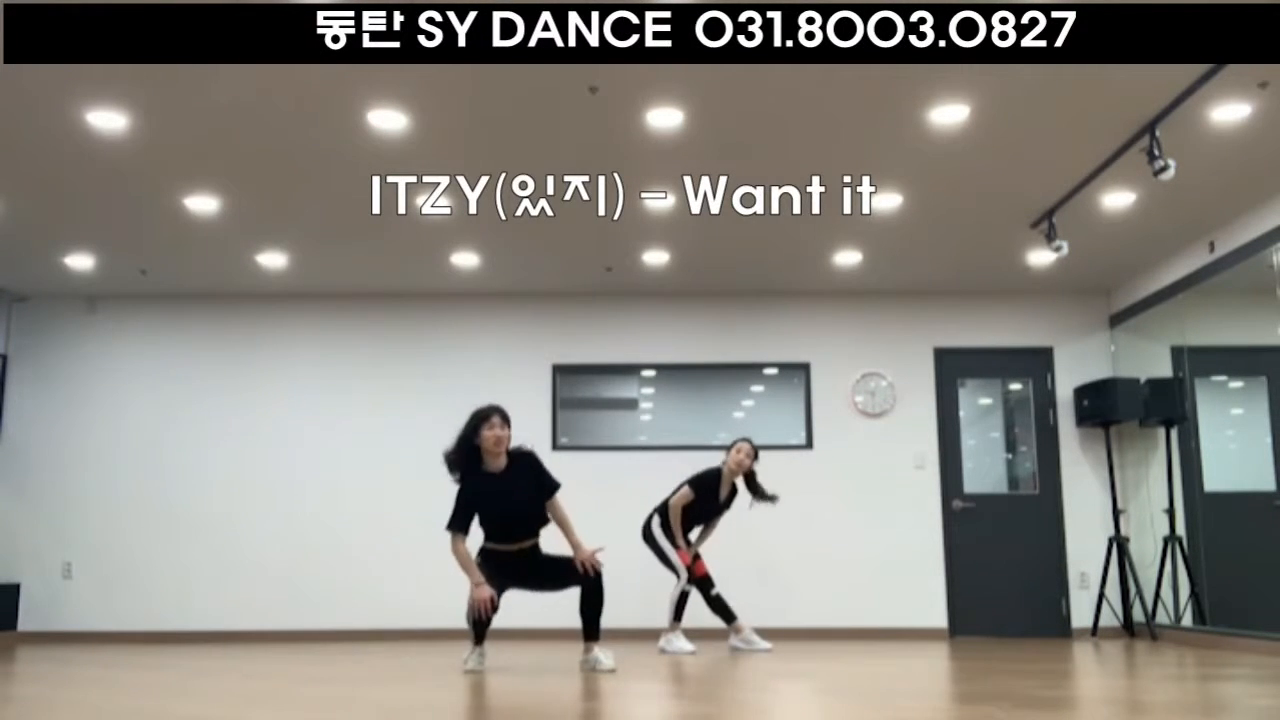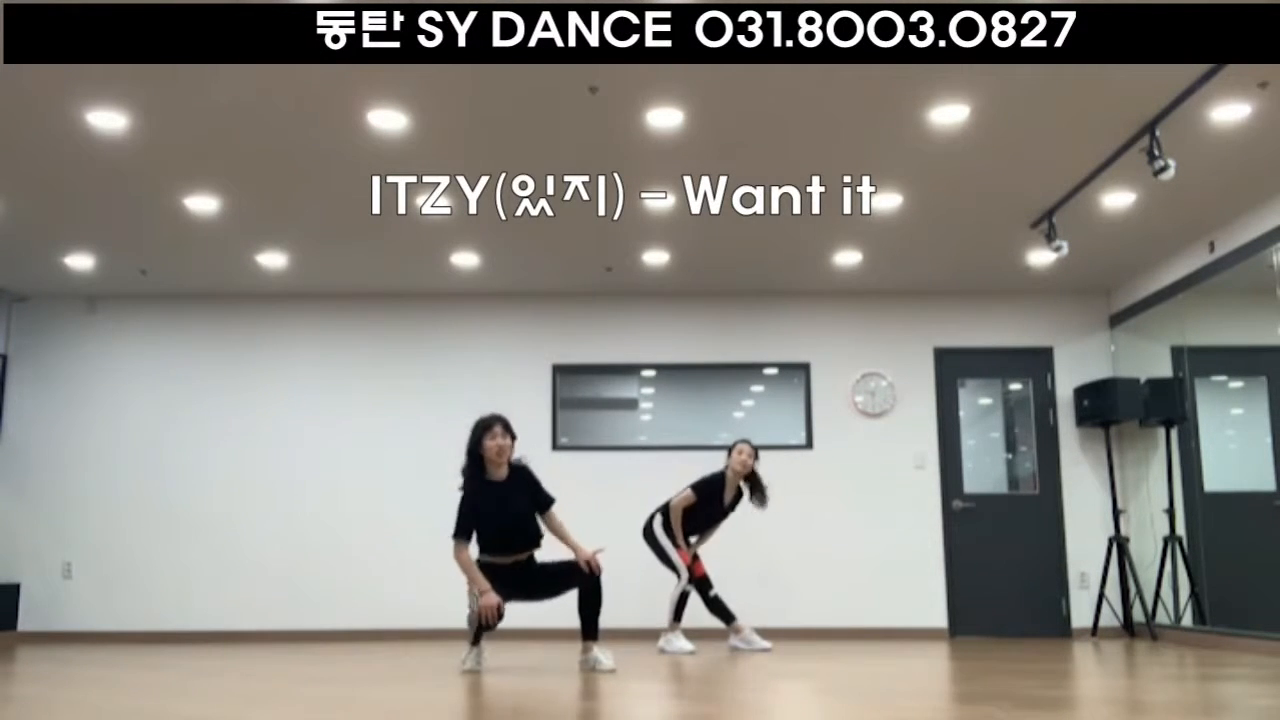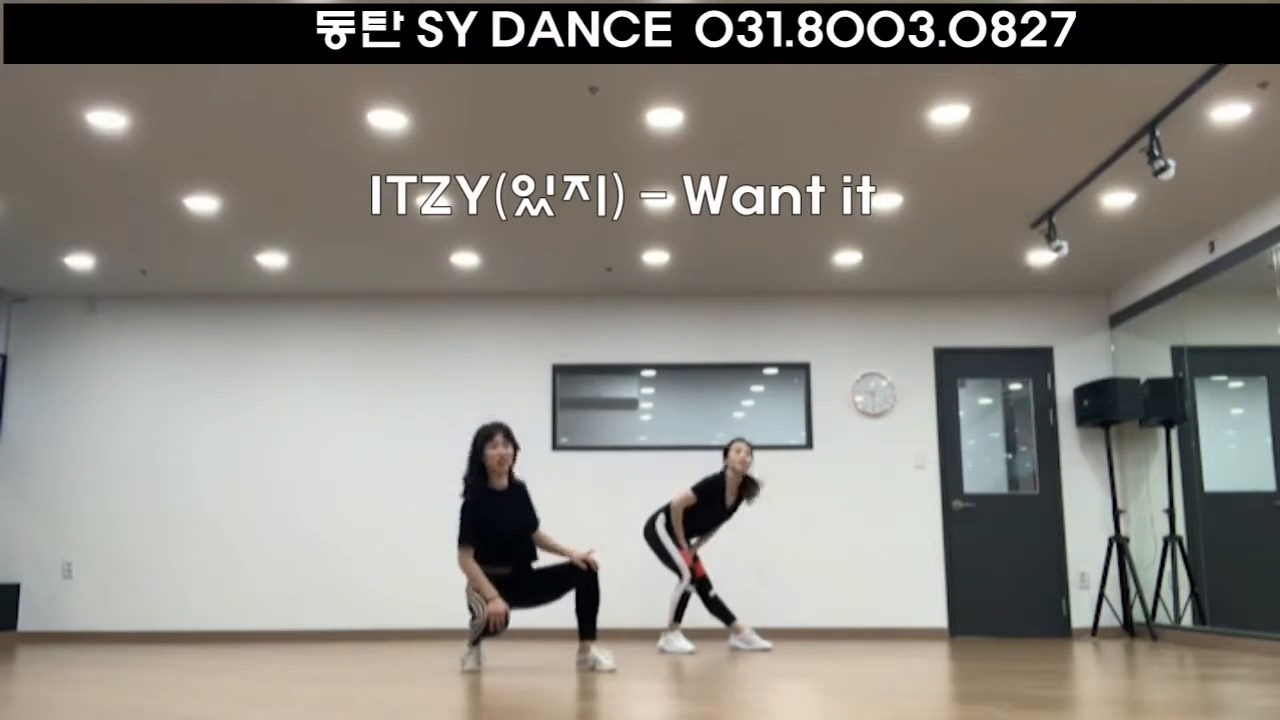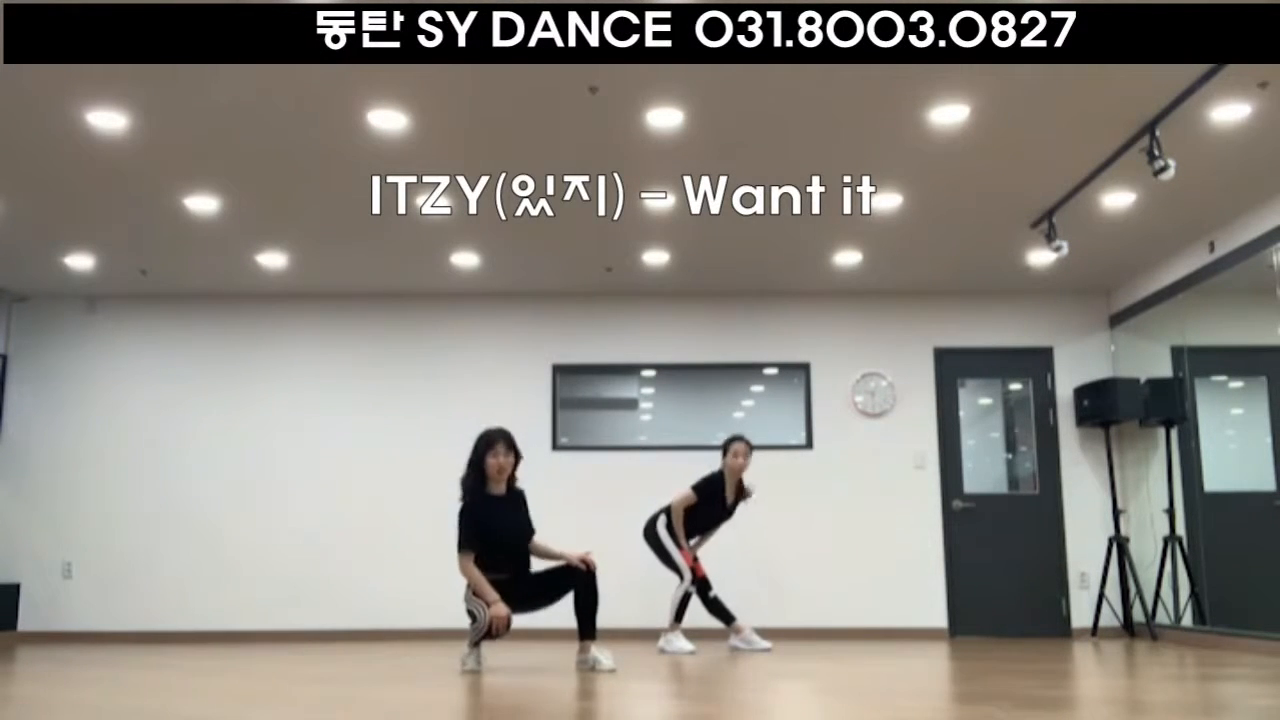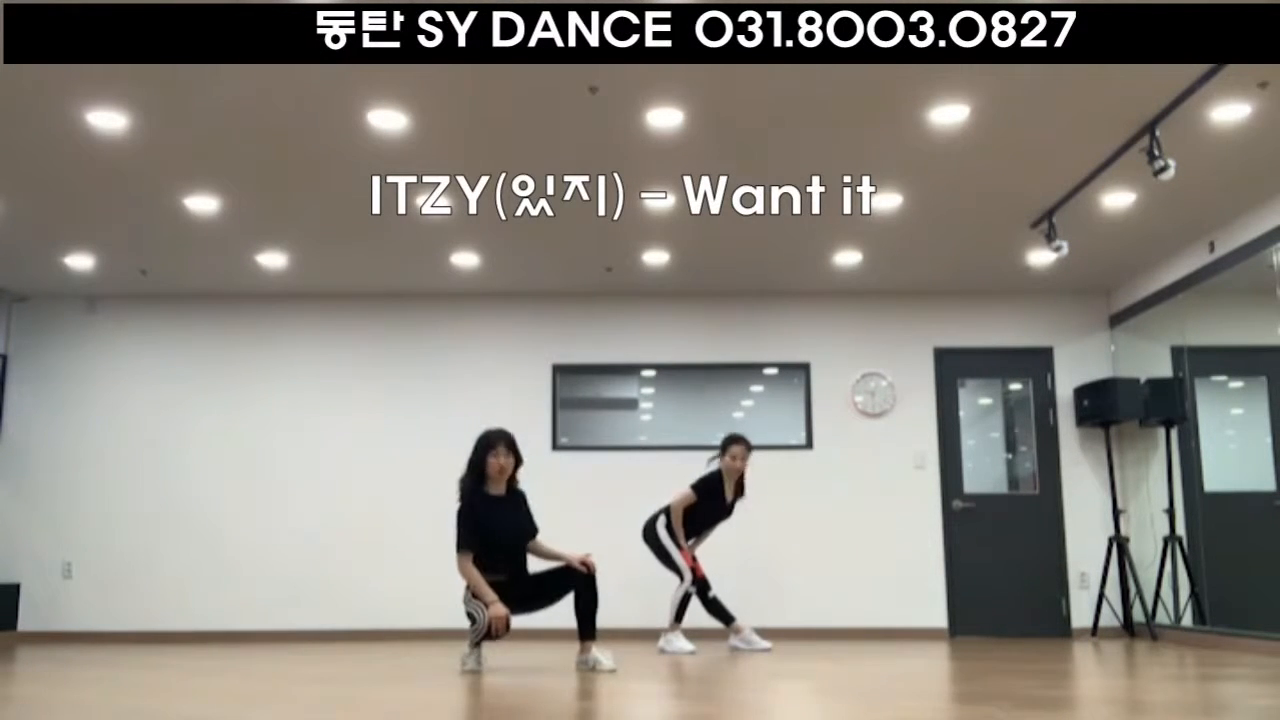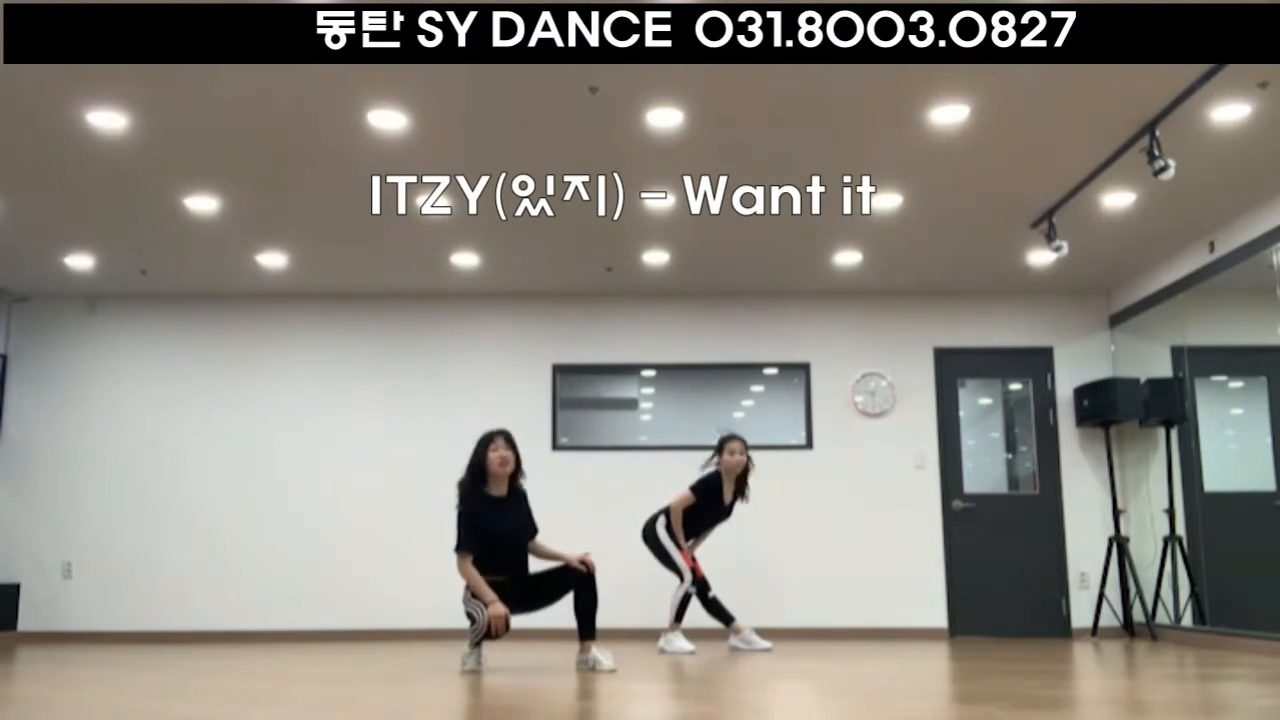
dt=0.1s
person 1, frame 1
left shoulder: (526, 462)
right shoulder: (472, 483)
left elbow: (552, 504)
right elbow: (457, 542)
left wrist: (579, 546)
right wrist: (478, 583)
left hip: (531, 559)
right hip: (494, 563)
left knee: (590, 571)
right knee: (483, 602)
left ankle: (590, 651)
right ankle: (477, 648)
person 1, frame 2
left shoulder: (523, 476)
right shoulder: (474, 492)
left elbow: (548, 516)
right elbow: (460, 550)
left wrist: (578, 549)
right wrist: (484, 590)
left hip: (528, 571)
right hip: (493, 573)
left knee: (588, 572)
right knee: (488, 608)
left ankle: (589, 651)
right ankle: (475, 648)
person 1, frame 3
left shoulder: (519, 490)
right shoulder: (475, 500)
left elbow: (534, 535)
right elbow: (465, 558)
left wrist: (570, 553)
right wrist: (492, 597)
left hip: (524, 581)
right hip: (489, 583)
left knee: (585, 570)
right knee: (494, 617)
left ankle: (587, 651)
right ankle: (473, 647)
person 1, frame 4
left shoulder: (517, 497)
right shoulder: (473, 506)
right elbow: (465, 563)
left wrist: (567, 555)
right wrist: (494, 601)
left hip: (522, 585)
right hip: (487, 588)
left knee: (583, 571)
right knee: (496, 619)
left ankle: (587, 651)
right ankle: (473, 648)
person 1, frame 5
left shoulder: (517, 497)
right shoulder: (472, 504)
left elbow: (531, 544)
right elbow: (464, 563)
left wrist: (567, 557)
right wrist: (493, 601)
left hip: (521, 586)
right hip: (486, 590)
left knee: (583, 572)
right knee: (493, 620)
left ankle: (587, 652)
right ankle: (473, 648)
person 1, frame 6
left shoulder: (518, 497)
right shoulder: (472, 506)
right elbow: (464, 564)
left wrist: (566, 557)
right wrist: (492, 601)
left hip: (521, 586)
right hip: (485, 590)
left knee: (581, 572)
right knee: (493, 620)
left ankle: (587, 652)
right ankle: (473, 649)
person 2, frame 1
left shoulder: (731, 492)
right shoulder: (709, 477)
left elbow: (711, 524)
right elbow: (674, 503)
left wrist: (693, 549)
right wrist: (680, 541)
left hip: (677, 533)
right hip: (658, 526)
left knee: (706, 583)
right knee: (686, 574)
left ankle: (740, 634)
right ankle: (671, 636)
person 2, frame 2
left shoulder: (738, 494)
right shoulder: (714, 482)
left elbow: (712, 525)
right elbow: (675, 504)
left wrist: (692, 549)
right wrist: (681, 542)
left hip: (677, 534)
right hip: (660, 527)
left knee: (705, 586)
right knee: (687, 574)
left ankle: (740, 633)
right ankle: (670, 636)
person 2, frame 3
left shoulder: (739, 494)
right shoulder: (714, 483)
left elbow: (713, 525)
right elbow: (676, 504)
left wrist: (692, 549)
right wrist: (682, 542)
left hip: (679, 535)
right hip: (661, 527)
left knee: (704, 586)
right knee: (688, 575)
left ankle: (740, 634)
right ankle: (670, 636)
person 2, frame 4
left shoulder: (739, 491)
right shoulder: (713, 482)
left elbow: (714, 523)
right elbow: (677, 504)
left wrist: (692, 549)
right wrist: (683, 542)
left hip: (678, 536)
right hip: (662, 527)
left knee: (704, 587)
right knee: (689, 576)
left ankle: (740, 634)
right ankle: (670, 636)
person 2, frame 5
left shoulder: (737, 489)
right shoulder: (712, 481)
left elbow: (711, 522)
right elbow: (676, 504)
left wrist: (690, 548)
right wrist: (682, 542)
left hip: (677, 536)
right hip: (660, 528)
left knee: (703, 587)
right knee: (689, 576)
left ankle: (740, 634)
right ankle: (670, 636)
person 2, frame 6
left shoulder: (737, 489)
right shoulder: (711, 482)
left elbow: (710, 523)
right elbow: (675, 505)
left wrist: (690, 548)
right wrist: (682, 542)
left hip: (676, 537)
right hip: (660, 529)
left knee: (702, 588)
right knee: (689, 576)
left ankle: (740, 634)
right ankle: (670, 636)
